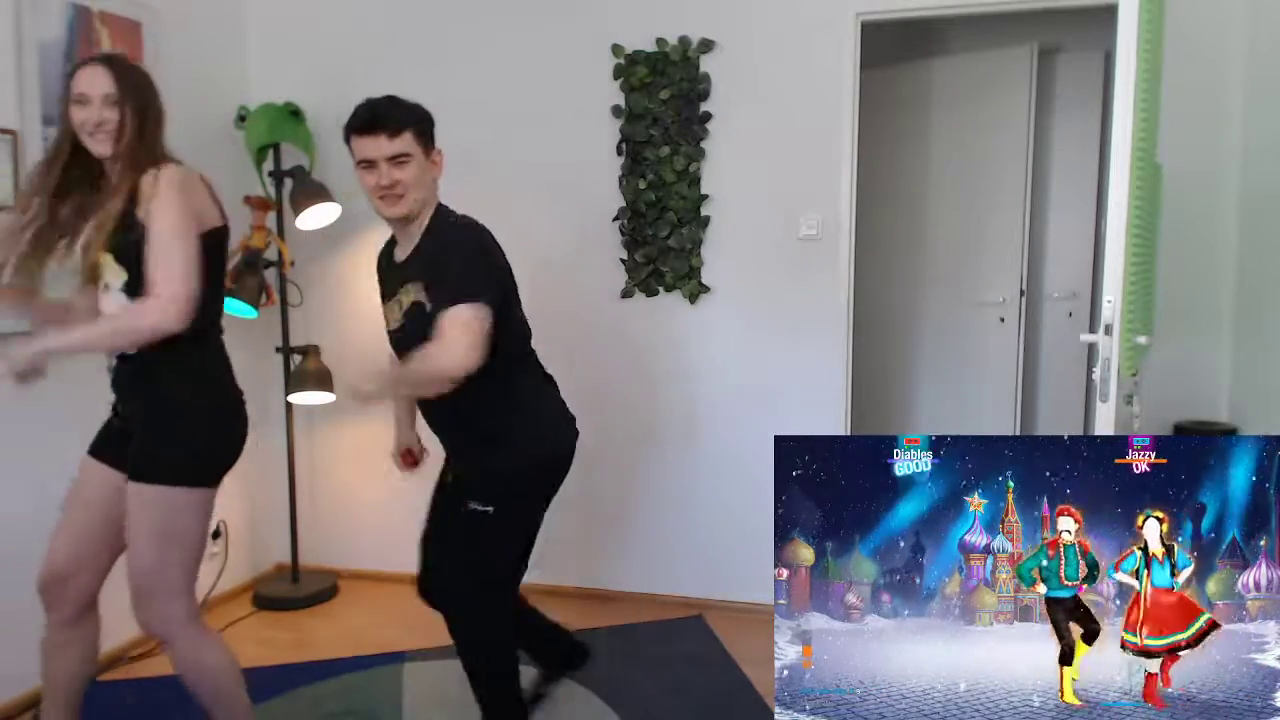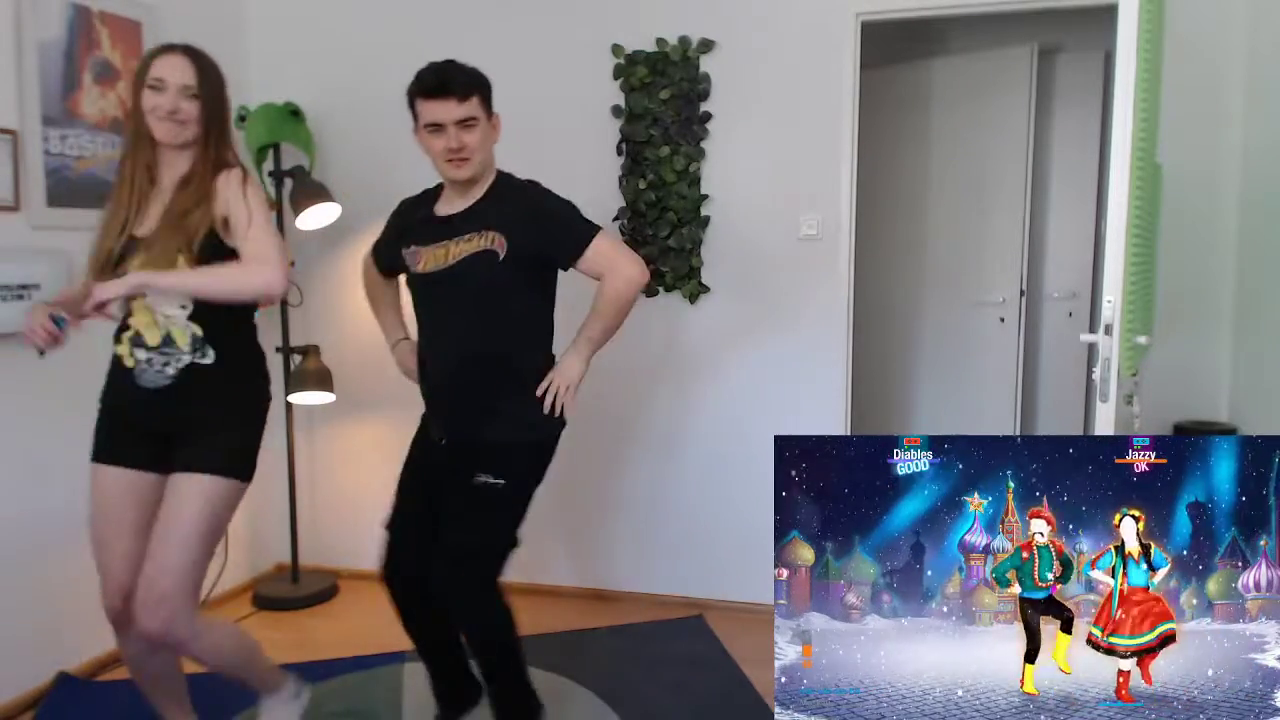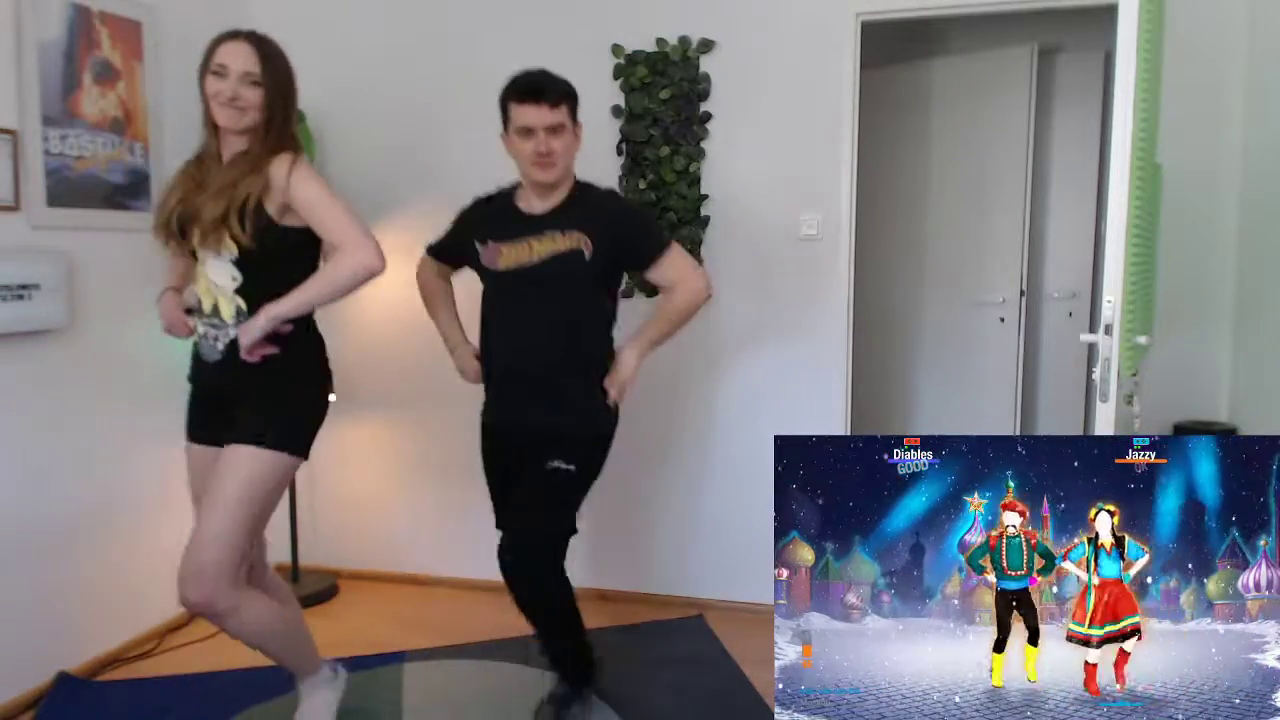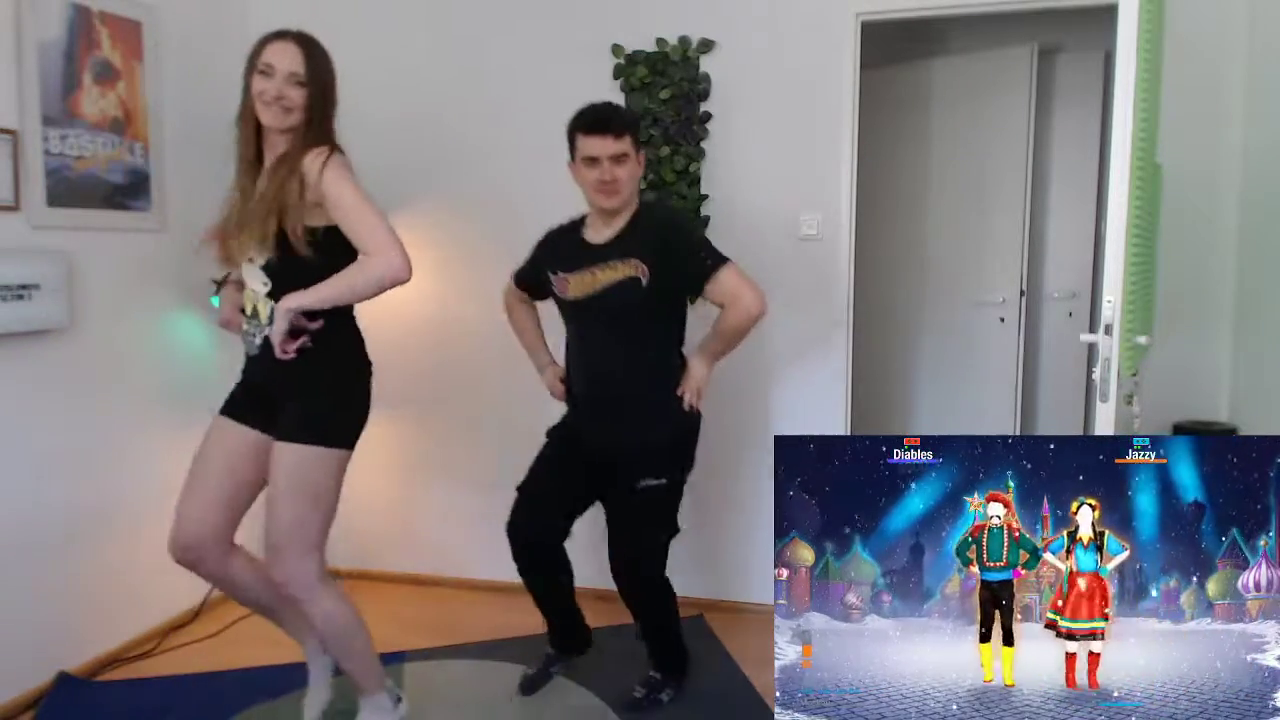
dt=0.4s
person 1, frame 1
left shoulder: (167, 183)
right shoulder: (106, 204)
left elbow: (167, 312)
right elbow: (92, 318)
left hip: (189, 411)
right hip: (138, 414)
left knee: (164, 615)
right knee: (62, 584)
person 1, frame 2
left shoulder: (231, 185)
right shoulder: (130, 192)
left elbow: (271, 278)
right elbow: (98, 288)
left wrist: (147, 282)
right wrist: (50, 311)
left hip: (217, 410)
right hip: (130, 408)
left knee: (161, 611)
right knee: (121, 603)
person 1, frame 3
left shoulder: (284, 171)
right shoulder: (205, 173)
left elbow: (364, 257)
left wrist: (271, 315)
right wrist: (170, 295)
left hip: (279, 385)
right hip: (213, 384)
left knee: (203, 584)
right knee: (242, 569)
person 1, frame 4
left shoulder: (319, 166)
right shoulder: (259, 169)
left elbow: (392, 264)
left wrist: (296, 306)
right wrist: (235, 298)
left hip: (324, 378)
right hip: (262, 376)
left knee: (293, 568)
right knee: (193, 541)
right ankle: (323, 643)
person 2, frame 1
left shoulder: (461, 246)
right shoulder: (392, 258)
left elbow: (454, 358)
left wrist: (386, 384)
right wrist: (405, 423)
left hip: (525, 447)
right hip: (475, 450)
left knee: (472, 594)
right knee: (439, 581)
right ankle: (557, 651)
person 2, frame 2
left shoulder: (530, 208)
right shoulder: (410, 217)
left elbow: (628, 275)
right elbow: (376, 272)
left wrist: (576, 355)
right wrist: (399, 342)
left hip: (513, 434)
right hip: (441, 429)
left knee: (467, 581)
right knee: (405, 572)
person 2, frame 3
left shoulder: (608, 215)
right shoulder: (484, 218)
left elbow: (692, 286)
right elbow: (429, 270)
left wrist: (634, 351)
right wrist: (457, 345)
left hip: (577, 420)
right hip: (505, 418)
left knee: (527, 553)
right knee: (525, 554)
person 2, frame 4
left shoulder: (666, 236)
right shoulder: (558, 246)
left elbow: (747, 303)
right elbow: (516, 298)
left wrist: (700, 362)
right wrist: (545, 364)
left hip: (657, 434)
right hip: (585, 426)
left knee: (635, 563)
right knee: (529, 532)
left ankle: (669, 664)
right ankle: (566, 638)
person 3, frame 1
left shoulder: (1082, 546)
right shoulder: (1049, 547)
left elbow: (1094, 567)
right elbow: (1023, 568)
left wrist: (1086, 583)
right wrist: (1036, 585)
left hip: (1073, 599)
right hip: (1054, 601)
left knee: (1094, 628)
right knee: (1067, 643)
left ankle: (1072, 662)
right ankle: (1066, 691)
person 3, frame 2
left shoulder: (1056, 548)
right shoulder: (1023, 550)
left elbow: (1068, 566)
right elbow: (997, 571)
left wrist: (1059, 582)
right wrist: (1011, 586)
left hip: (1046, 598)
right hip: (1028, 601)
left knee: (1068, 616)
right knee: (1034, 643)
left ankle: (1059, 655)
right ankle: (1026, 683)
person 3, frame 3
left shoulder: (1031, 539)
right shoulder: (994, 540)
left elbow: (1051, 558)
right elbow: (971, 558)
left wrist: (1039, 574)
right wrist: (986, 573)
left hip: (1023, 591)
right hip: (1003, 592)
left knee: (1033, 628)
right knee: (1003, 633)
left ankle: (1030, 665)
right ankle: (996, 672)
person 3, frame 4
left shoulder: (1014, 532)
right shoulder: (978, 531)
left elbow: (1036, 552)
right elbow: (960, 550)
left wrist: (1024, 568)
right wrist: (971, 565)
left hip: (1006, 585)
right hip: (986, 585)
left knee: (1007, 627)
right knee: (985, 624)
left ankle: (1008, 671)
right ankle: (987, 667)
person 4, frame 1
left shoulder: (1172, 549)
right shoulder: (1138, 553)
left elbow: (1190, 563)
right elbow: (1115, 571)
left wrist: (1179, 581)
right wrist: (1136, 584)
left hip: (1171, 601)
right hip: (1150, 603)
left knee: (1188, 636)
right knee: (1154, 649)
left ankle: (1166, 663)
right ankle: (1150, 693)
person 4, frame 2
left shoulder: (1149, 549)
right shoulder: (1114, 552)
left elbow: (1166, 563)
right elbow: (1091, 569)
left wrist: (1154, 581)
right wrist: (1112, 582)
left hip: (1144, 600)
right hip: (1124, 601)
left knee: (1161, 634)
right knee: (1127, 647)
left ankle: (1143, 664)
right ankle: (1121, 689)
person 4, frame 3
left shoulder: (1124, 542)
right shoulder: (1087, 544)
left elbow: (1144, 555)
right elbow: (1064, 559)
left wrist: (1129, 574)
right wrist: (1083, 574)
left hip: (1118, 592)
right hip: (1096, 594)
left knee: (1131, 633)
right knee: (1096, 640)
left ankle: (1120, 666)
right ankle: (1089, 682)
person 4, frame 4
left shoulder: (1103, 536)
right shoulder: (1067, 537)
left elbow: (1124, 551)
right elbow: (1046, 551)
left wrist: (1108, 568)
right wrist: (1063, 566)
left hip: (1095, 586)
right hip: (1074, 586)
left knee: (1096, 631)
right knee: (1071, 631)
left ankle: (1092, 673)
right ankle: (1070, 674)
